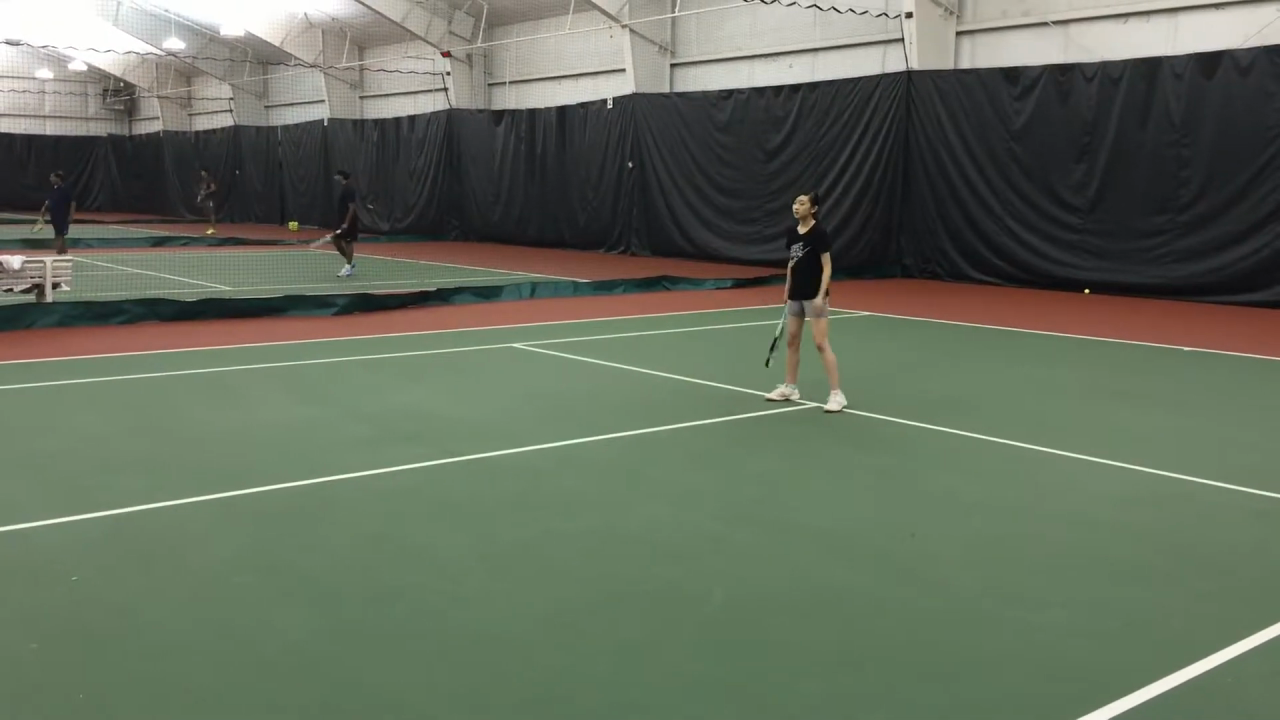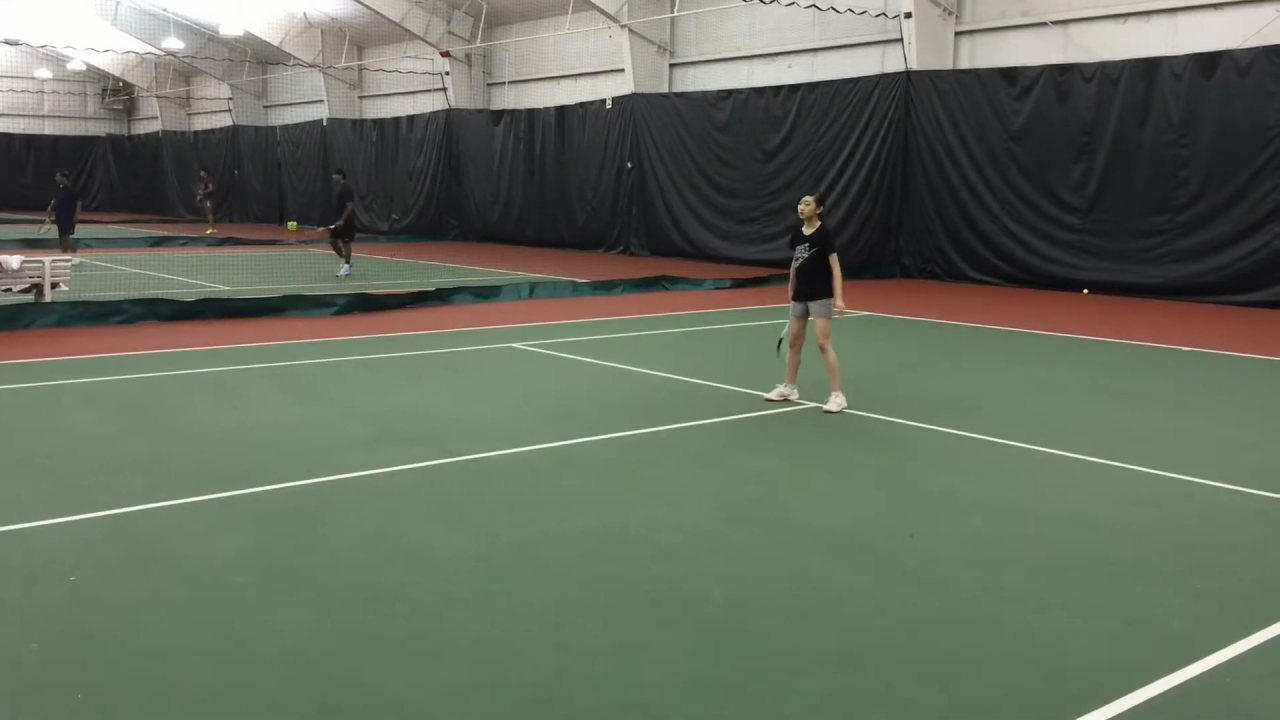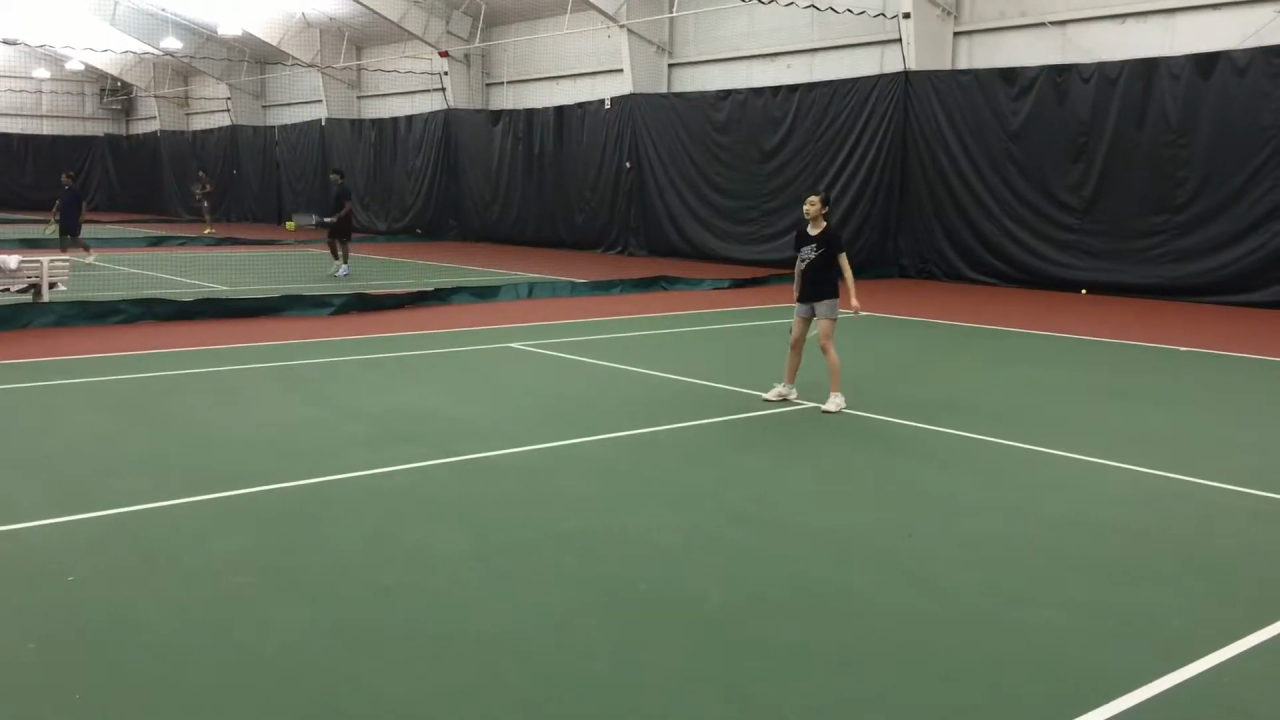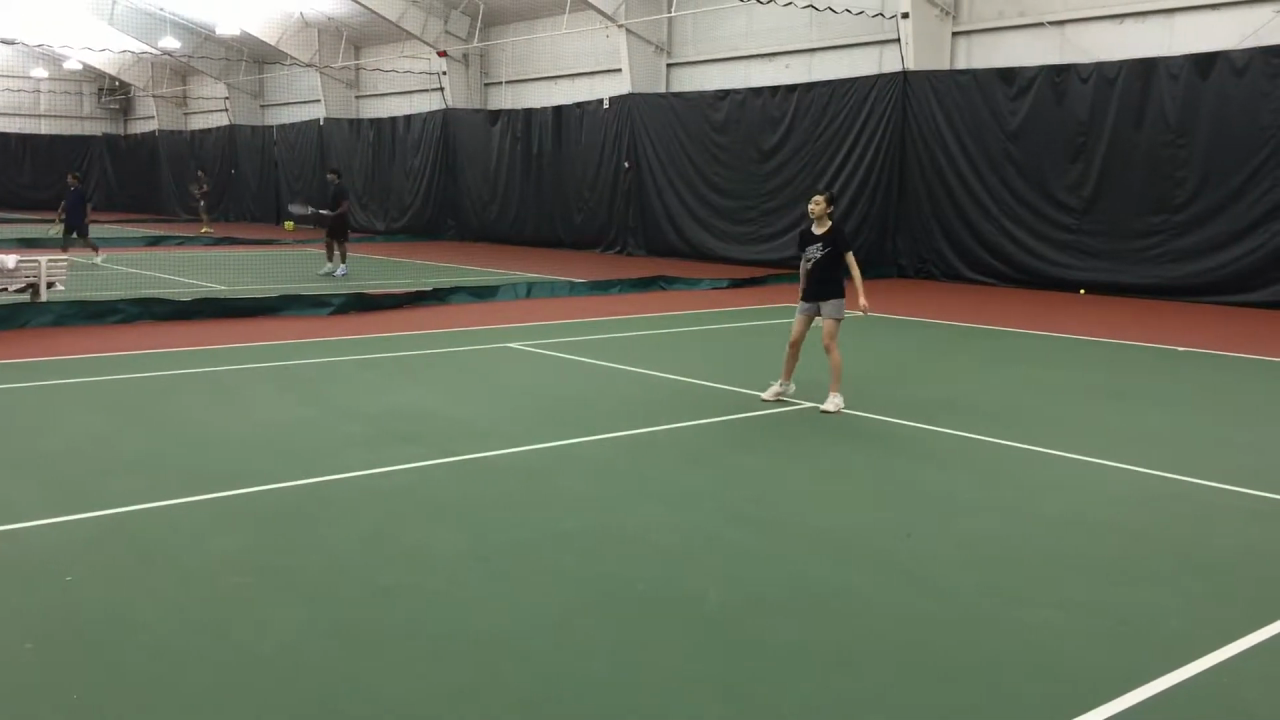
dt=0.1s
person 1, frame 1
left shoulder: (819, 233)
right shoulder: (792, 233)
left elbow: (827, 267)
left wrist: (821, 295)
right wrist: (787, 290)
left hip: (814, 295)
right hip: (797, 295)
left knee: (821, 343)
right knee: (792, 340)
left ankle: (836, 394)
right ankle: (790, 387)
person 1, frame 2
left shoulder: (824, 234)
right shoulder: (796, 234)
left elbow: (835, 267)
left wrist: (839, 297)
right wrist: (790, 289)
left hip: (821, 296)
right hip: (800, 295)
left knee: (824, 344)
right knee: (794, 340)
left ankle: (838, 395)
right ankle: (789, 388)
person 1, frame 3
left shoulder: (831, 234)
right shoulder: (800, 234)
left elbow: (845, 266)
left wrist: (852, 296)
right wrist: (796, 290)
left hip: (827, 297)
right hip: (805, 296)
left knee: (826, 344)
right knee: (795, 342)
left ankle: (836, 395)
right ankle: (787, 387)
person 1, frame 4
left shoulder: (837, 233)
right shoulder: (805, 234)
left elbow: (852, 265)
left wrist: (861, 295)
right wrist: (801, 291)
left hip: (833, 296)
right hip: (809, 295)
left knee: (829, 344)
right knee: (795, 340)
left ankle: (835, 396)
right ankle: (785, 384)
